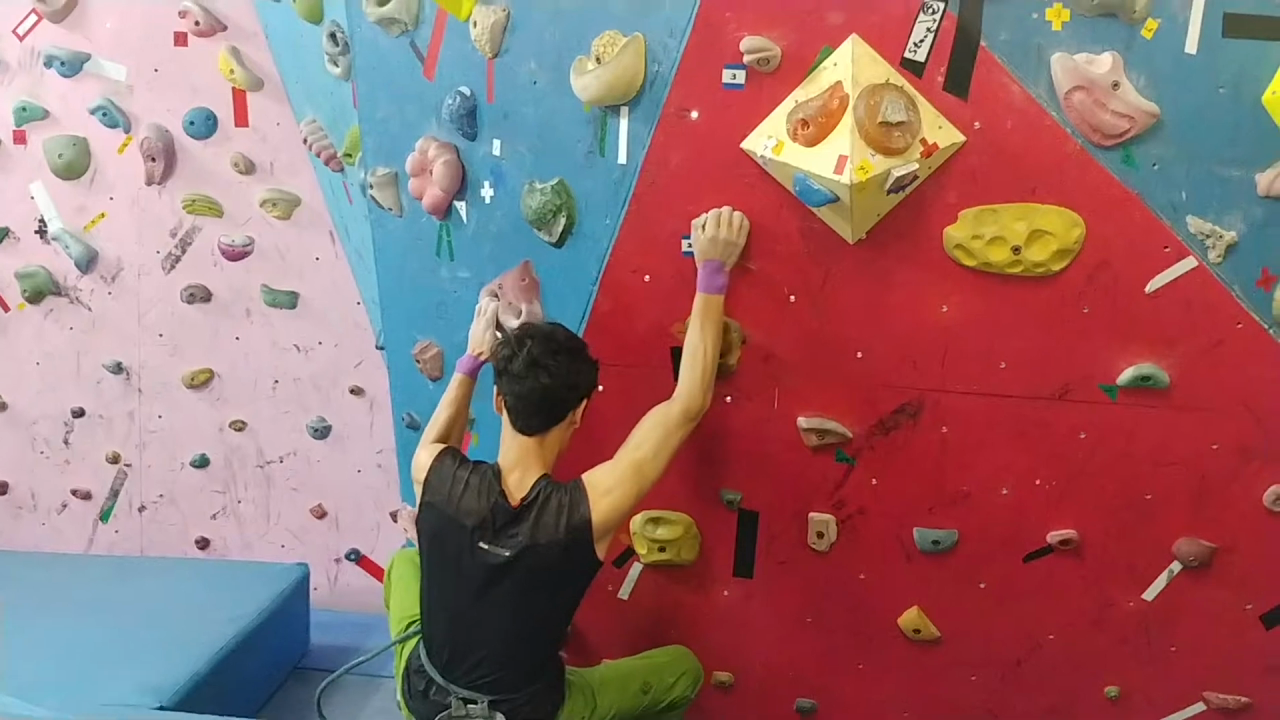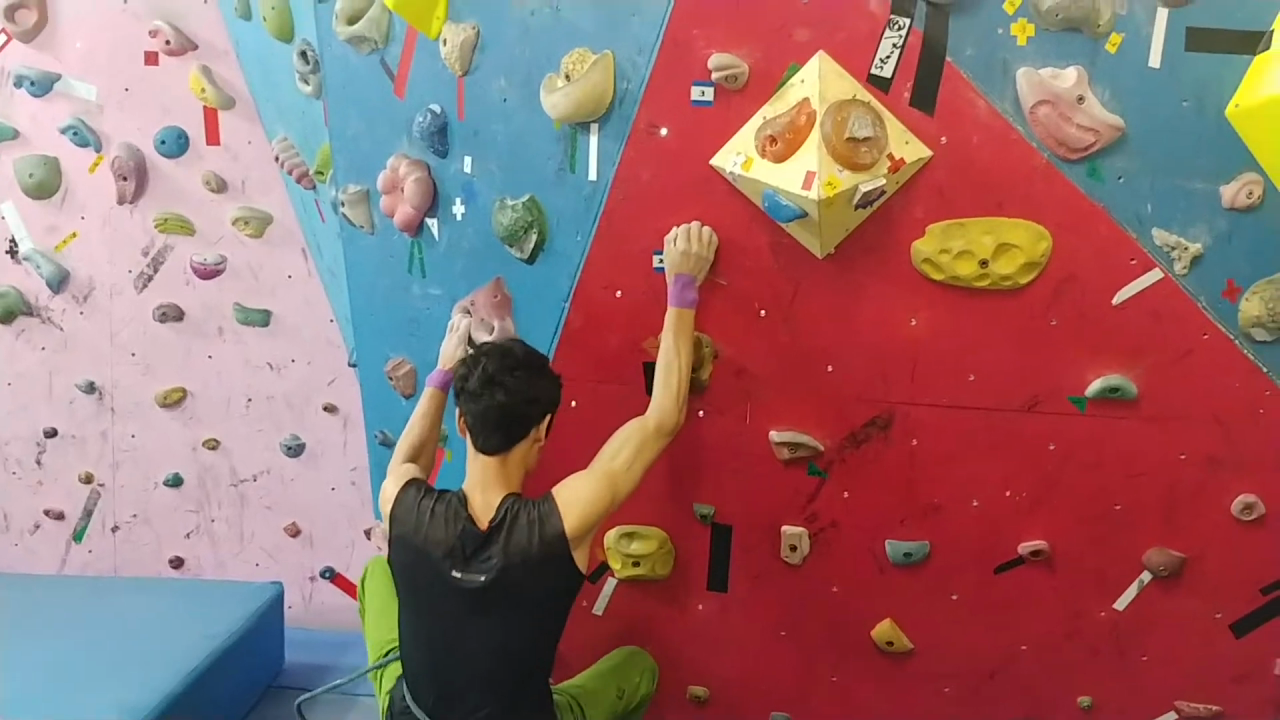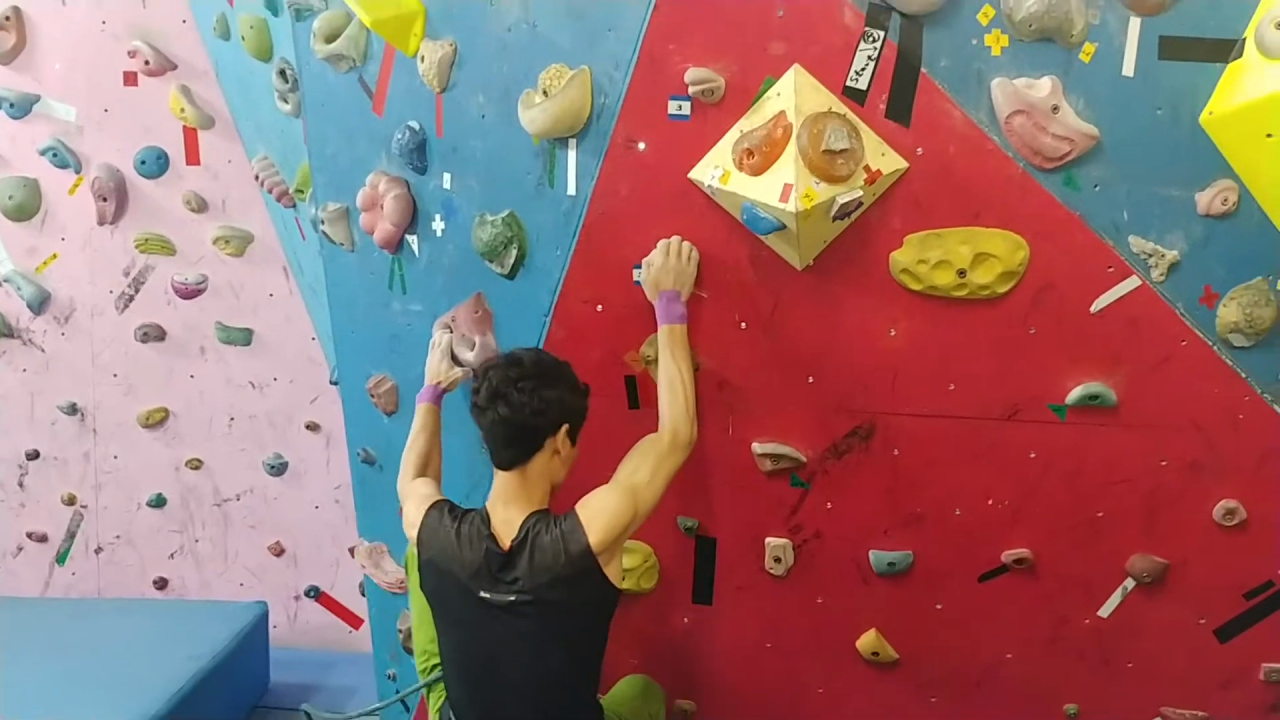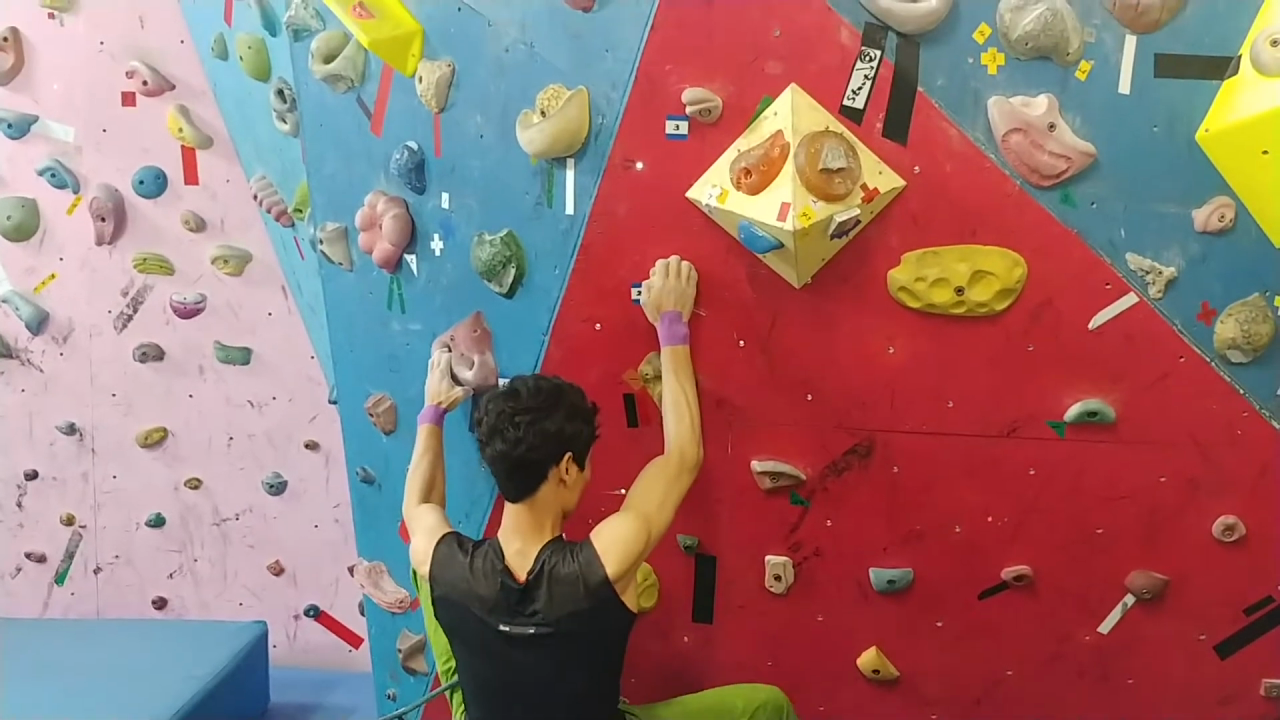
dt=0.5s
person 1, frame 1
left shoulder: (438, 479)
right shoulder: (590, 508)
right elbow: (689, 404)
left wrist: (472, 360)
right wrist: (712, 273)
right knee: (684, 671)
person 1, frame 2
left shoulder: (404, 509)
right shoulder: (562, 523)
left elbow: (405, 465)
right elbow: (664, 419)
left wrist: (442, 375)
right wrist: (682, 289)
right knee: (638, 667)
person 1, frame 3
left shoulder: (434, 533)
right shoulder: (587, 539)
left elbow: (413, 480)
right elbow: (677, 435)
left wrist: (433, 389)
right wrist: (669, 303)
person 1, frame 4
left shoulder: (440, 565)
right shoulder: (602, 563)
left elbow: (419, 507)
right elbow: (684, 456)
left wrist: (434, 411)
right wrist: (672, 326)
